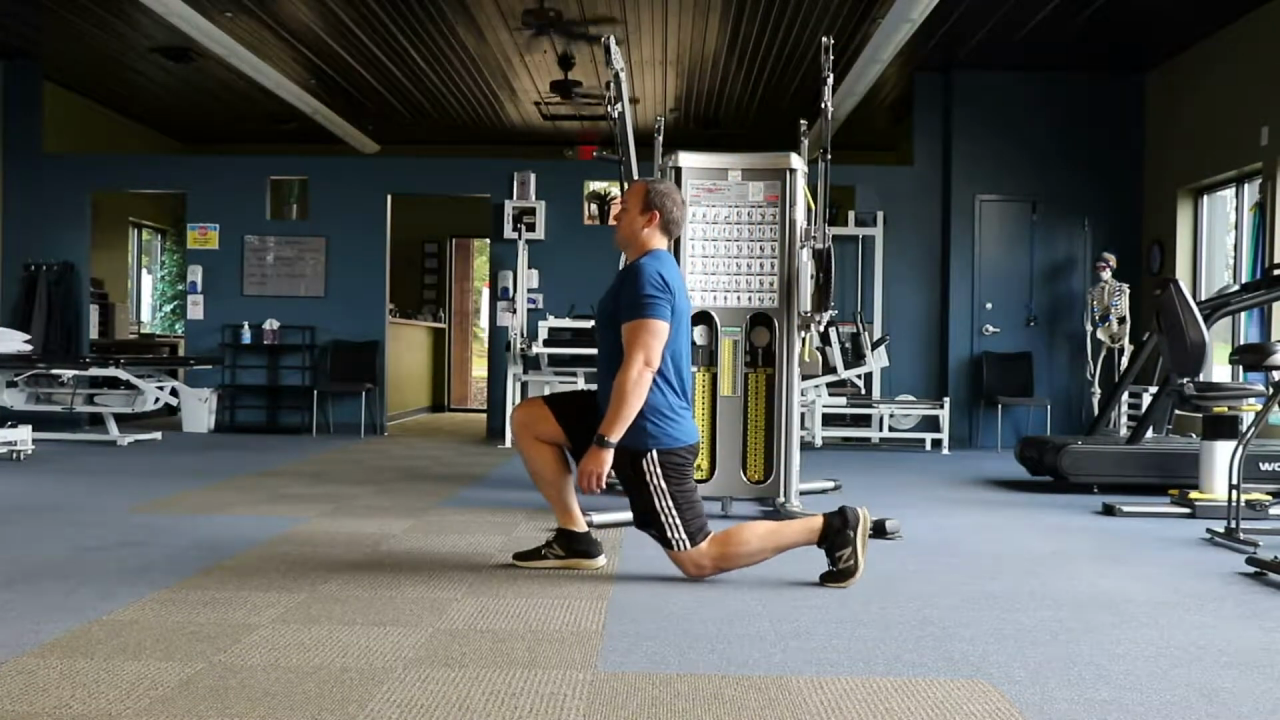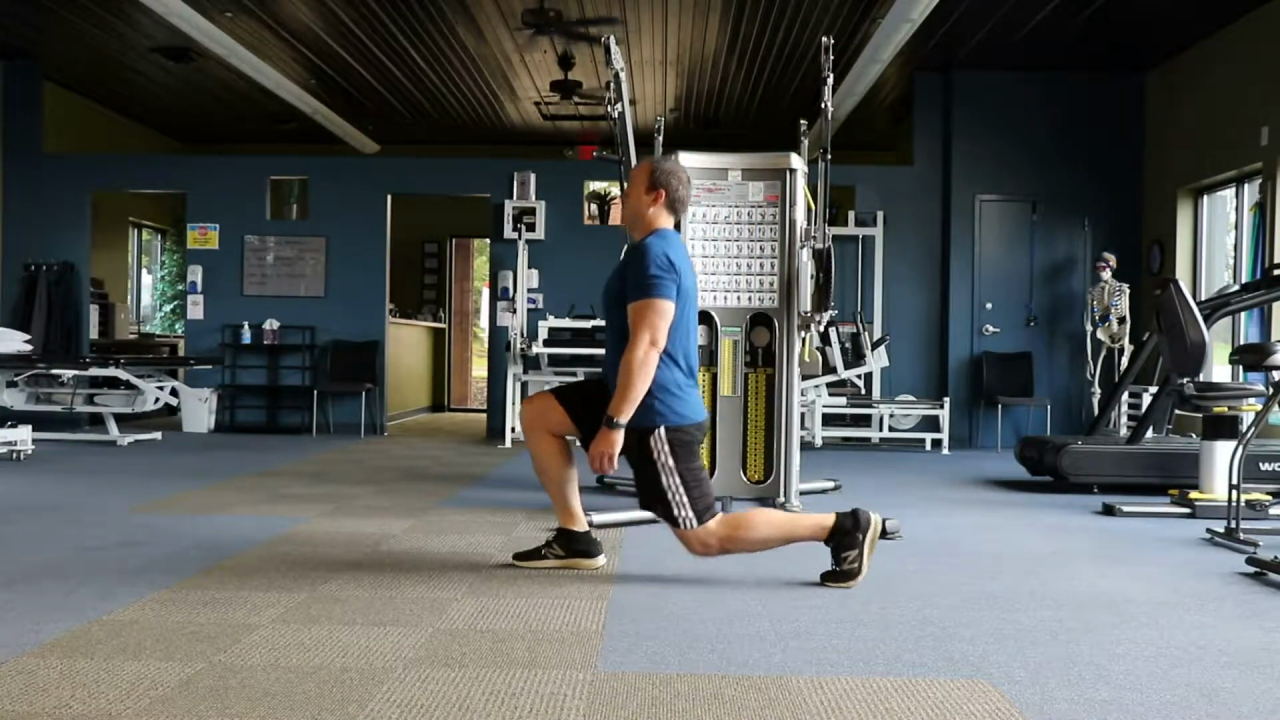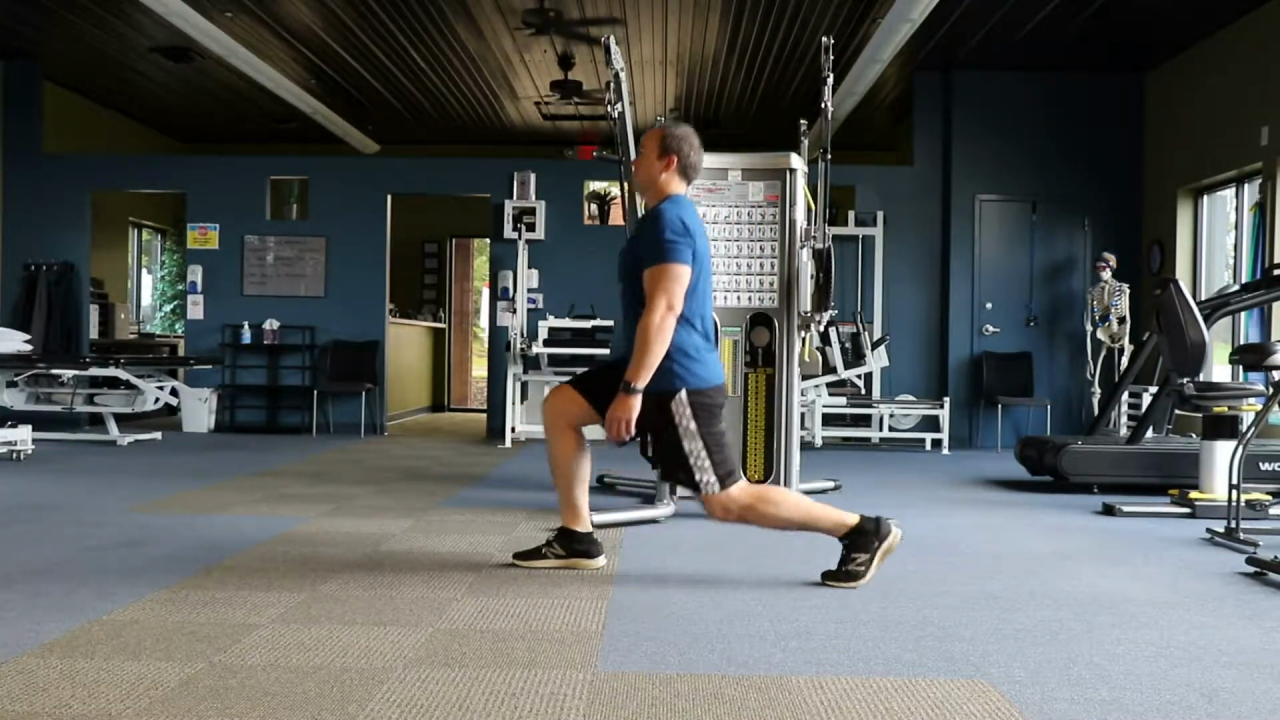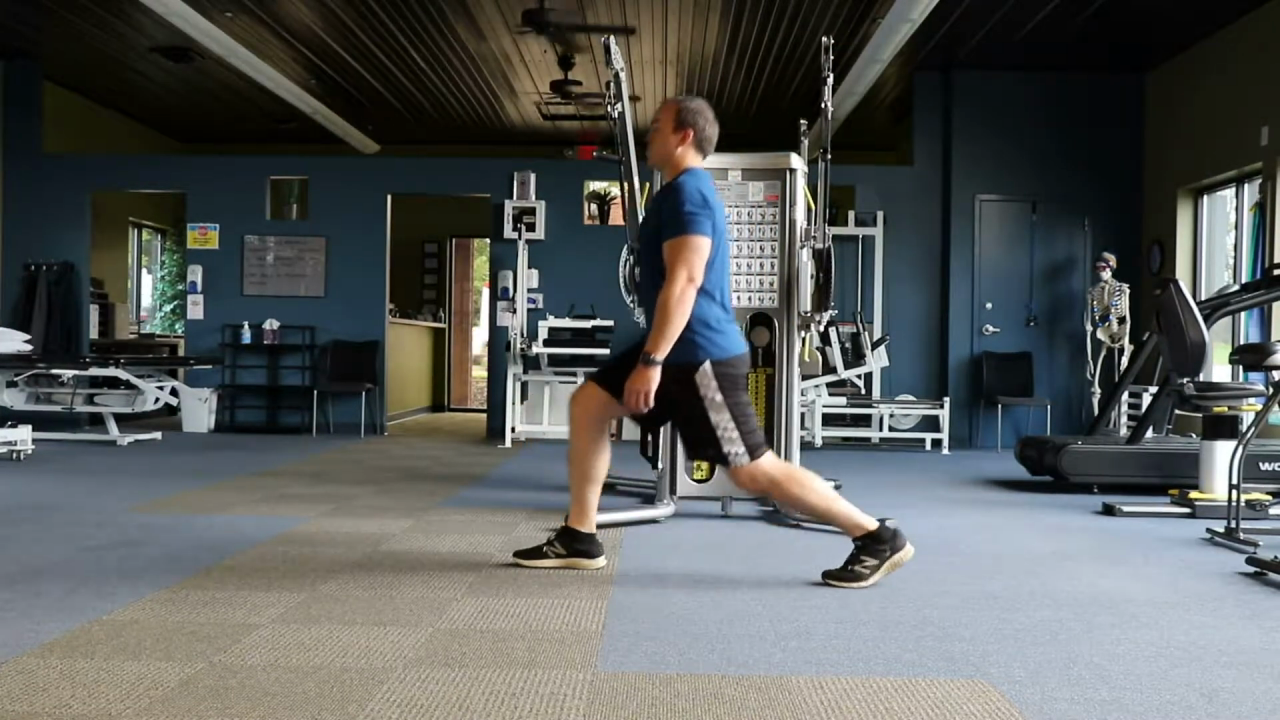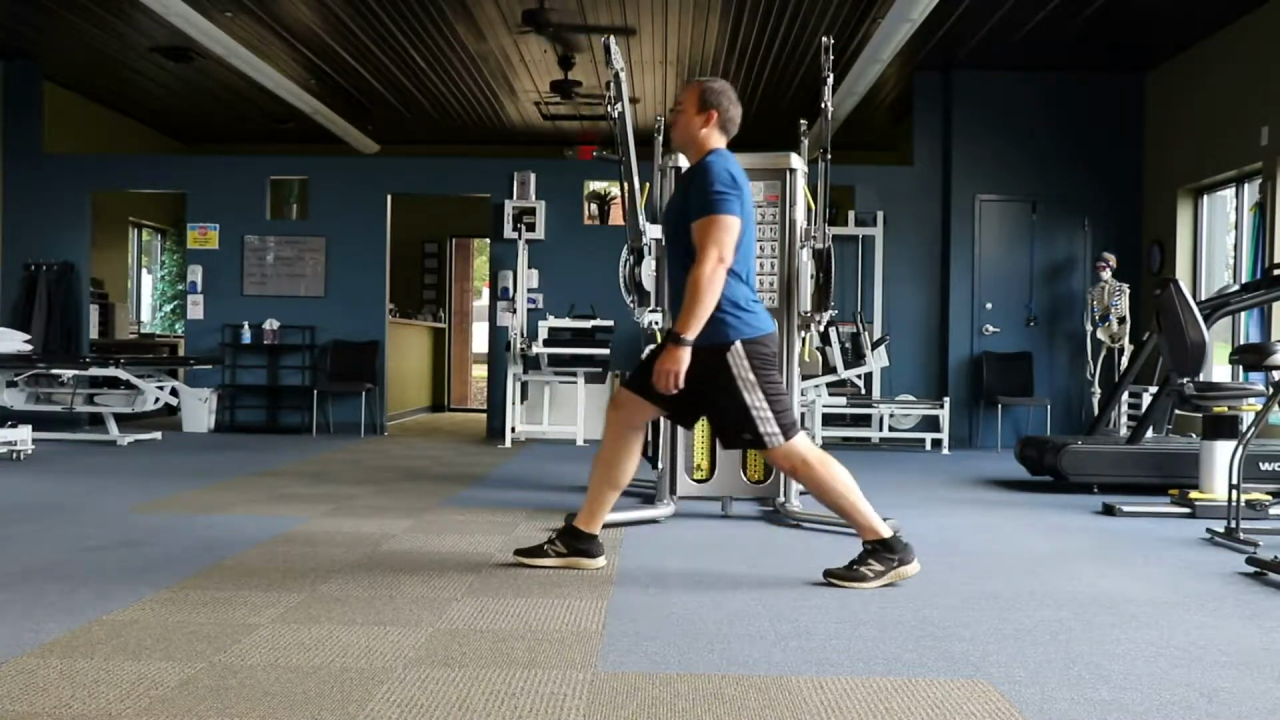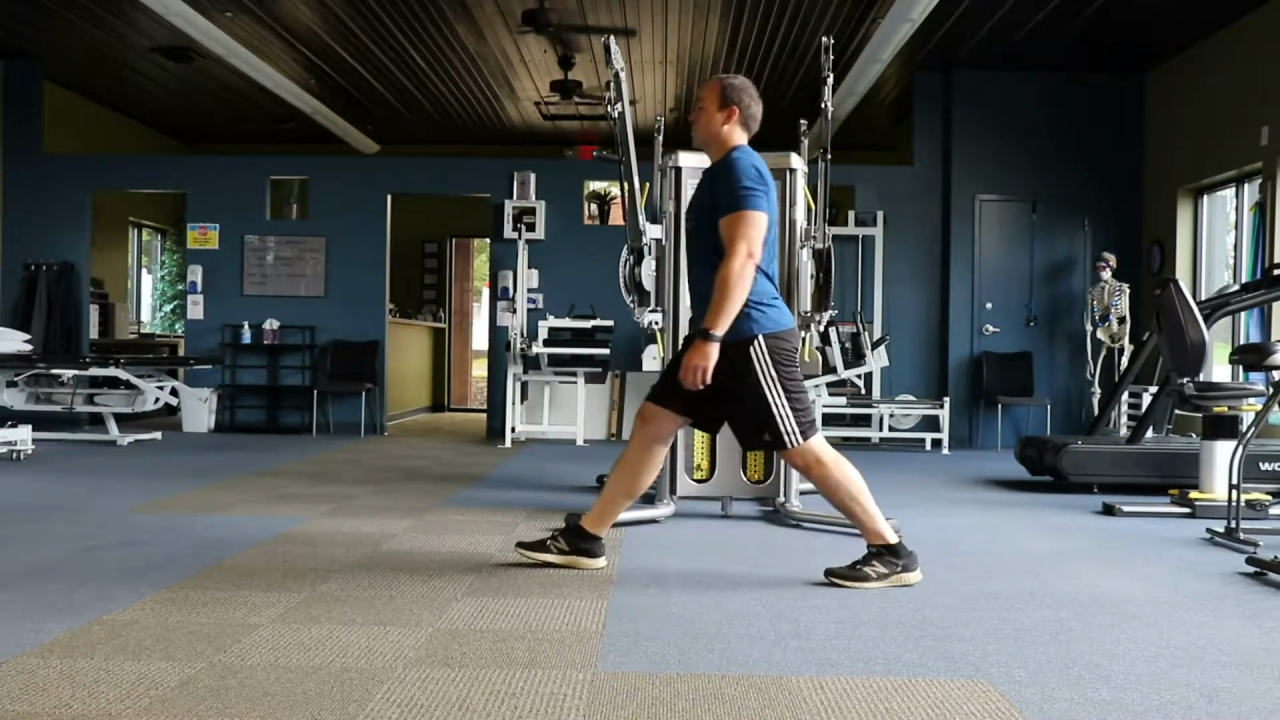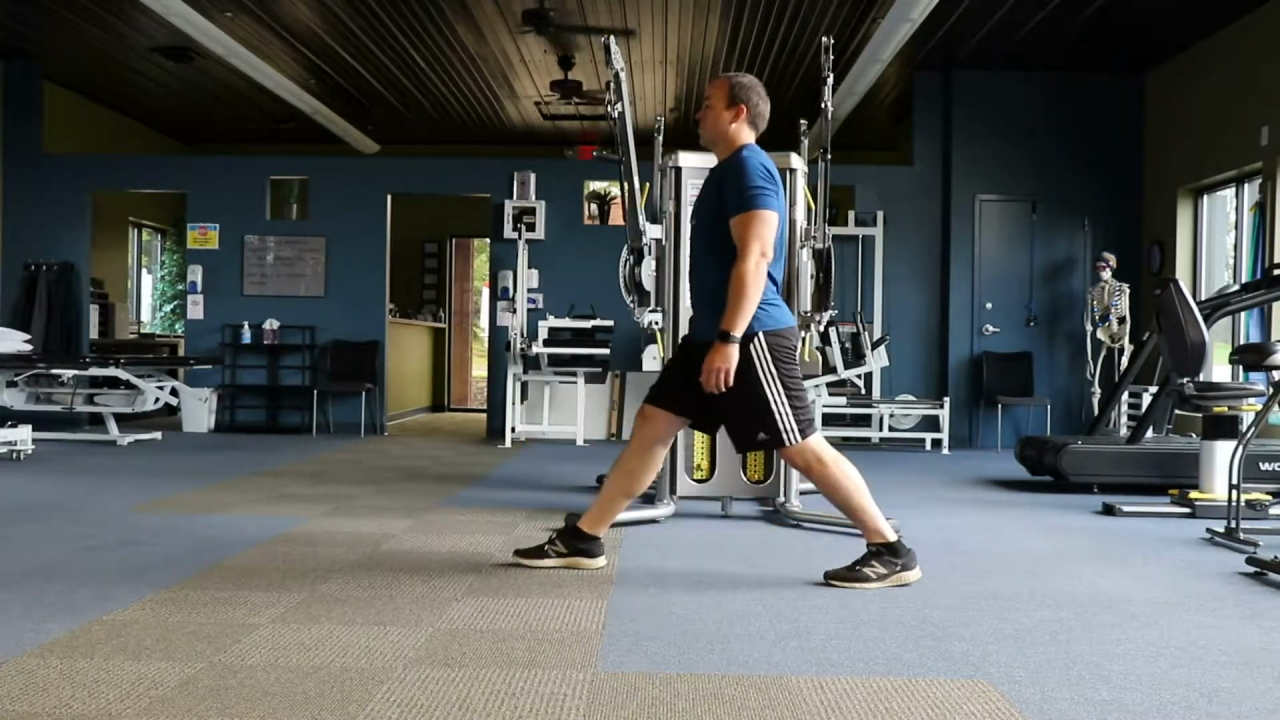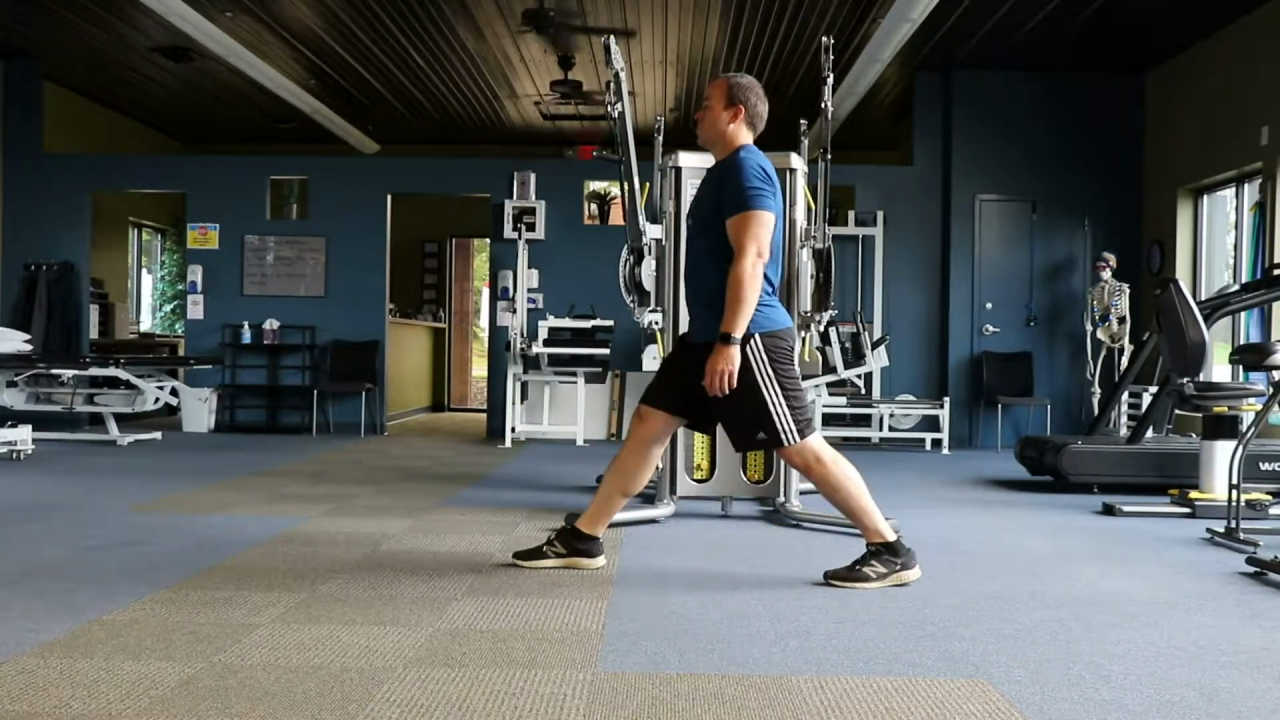
dt=0.2s
person 1, frame 1
left shoulder: (645, 273)
right shoulder: (655, 270)
left elbow: (641, 367)
left wrist: (603, 443)
left hip: (650, 434)
right hip: (635, 423)
left knee: (699, 559)
right knee: (527, 420)
left ankle: (834, 527)
right ankle: (575, 539)
person 1, frame 2
left shoulder: (652, 252)
right shoulder: (661, 250)
left elbow: (647, 346)
left wrist: (613, 424)
right wrist: (617, 414)
left hip: (659, 413)
right hip: (644, 403)
left knee: (706, 537)
right knee: (537, 413)
left ankle: (844, 528)
right ankle: (575, 538)
person 1, frame 3
left shoulder: (667, 218)
right shoulder: (672, 217)
left elbow: (664, 310)
left wrist: (631, 390)
right wrist: (633, 382)
left hip: (680, 380)
right hip: (660, 372)
left knee: (727, 501)
right knee: (558, 406)
left ankle: (862, 530)
right ankle: (577, 538)
person 1, frame 4
left shoulder: (686, 190)
right shoulder: (684, 191)
left elbow: (685, 281)
left wrist: (650, 361)
right wrist: (653, 356)
left hip: (703, 355)
right hip: (679, 349)
left knee: (754, 470)
right knee: (587, 404)
left ankle: (877, 536)
right ankle: (579, 538)
person 1, frame 5
left shoulder: (714, 171)
right shoulder: (706, 173)
left elbow: (713, 262)
left wrist: (680, 341)
right wrist: (684, 339)
left hip: (732, 339)
right hip: (707, 337)
left knee: (788, 450)
right knee: (624, 411)
left ankle: (888, 546)
right ankle: (582, 538)
person 1, frame 6
left shoulder: (741, 168)
right shoulder: (725, 172)
left elbow: (743, 257)
left wrist: (708, 336)
left hip: (753, 335)
right hip: (728, 336)
left knee: (804, 450)
right knee: (652, 424)
left ankle: (892, 552)
right ankle: (585, 538)
person 1, frame 7
left shoulder: (749, 166)
right shoulder: (731, 171)
left elbow: (755, 257)
left wrist: (729, 338)
left hip: (752, 334)
right hip: (722, 334)
left knee: (802, 447)
right knee: (651, 425)
left ankle: (891, 550)
right ankle: (582, 540)
person 1, frame 8
left shoulder: (745, 167)
right shoulder: (727, 172)
left elbow: (751, 259)
left wrist: (729, 341)
left hip: (747, 337)
right hip: (709, 335)
left knee: (800, 447)
right knee: (647, 426)
left ankle: (891, 550)
right ankle: (581, 539)
